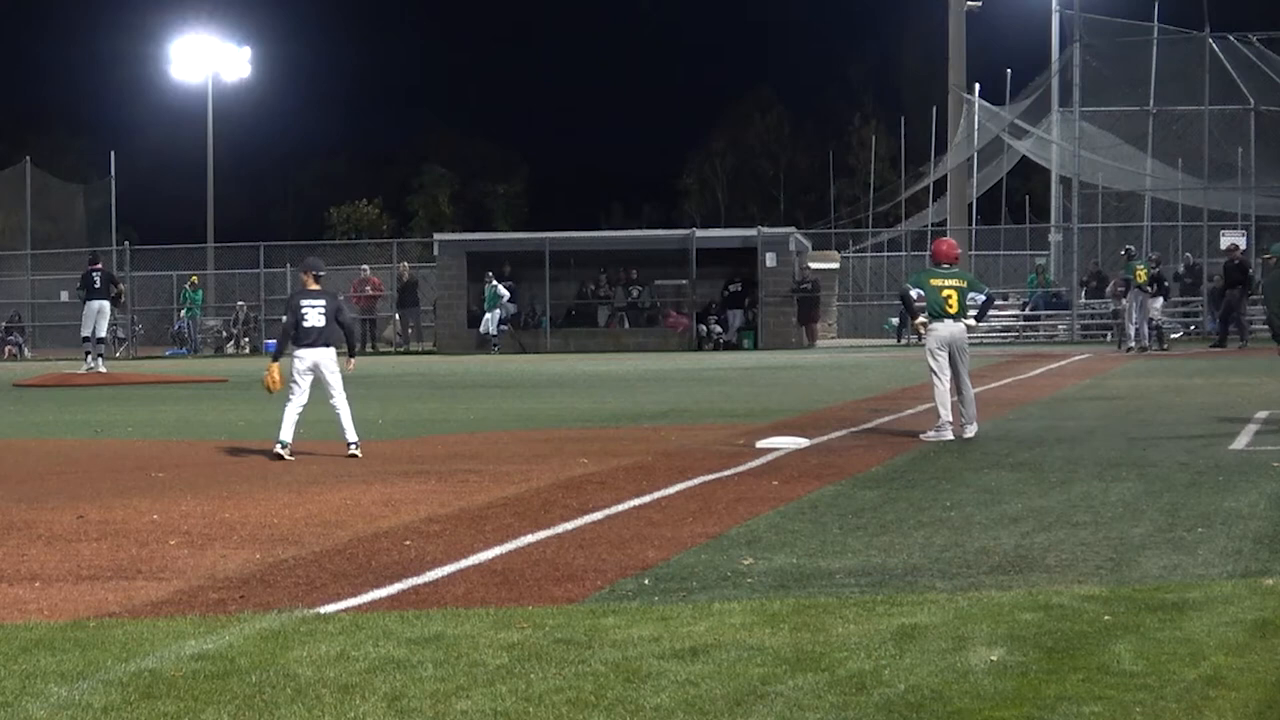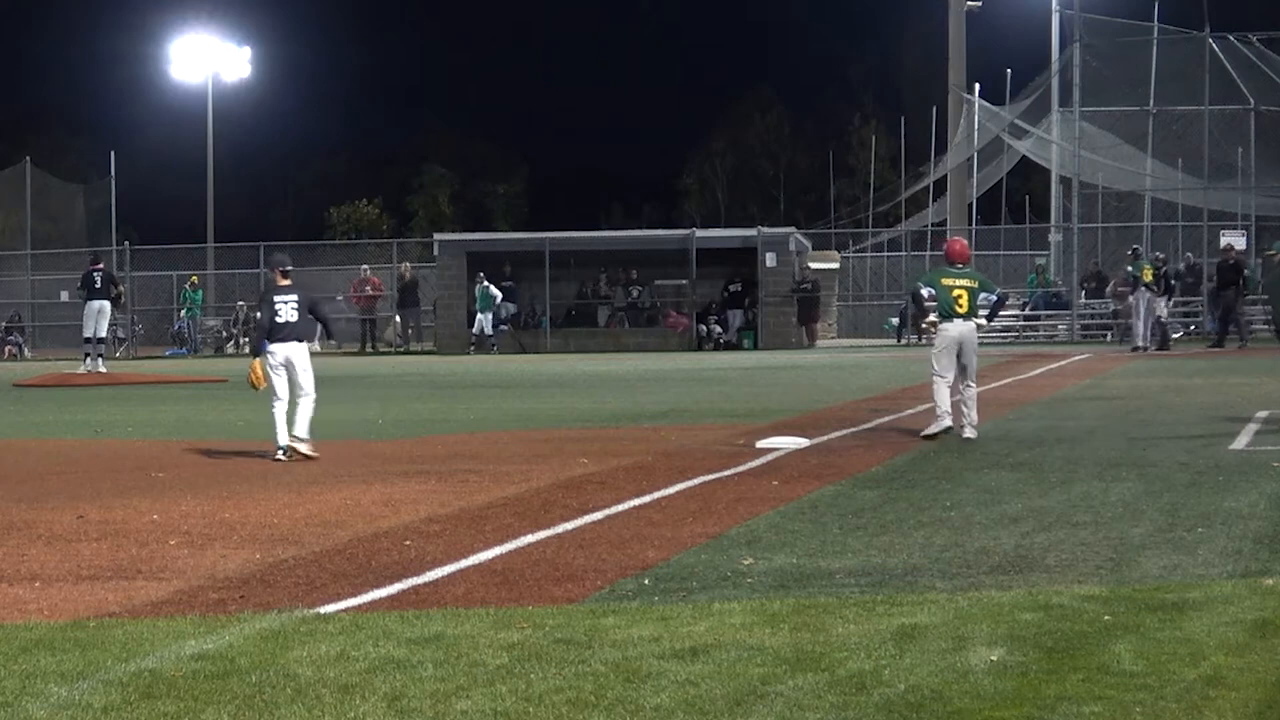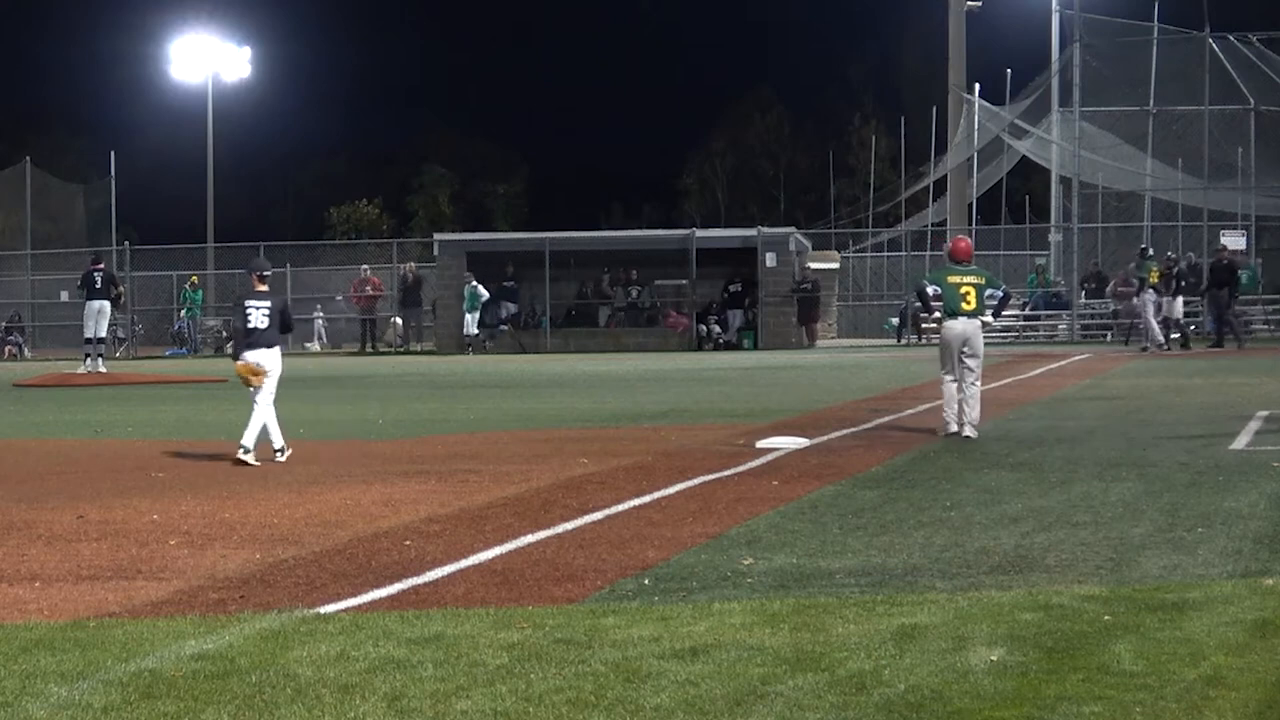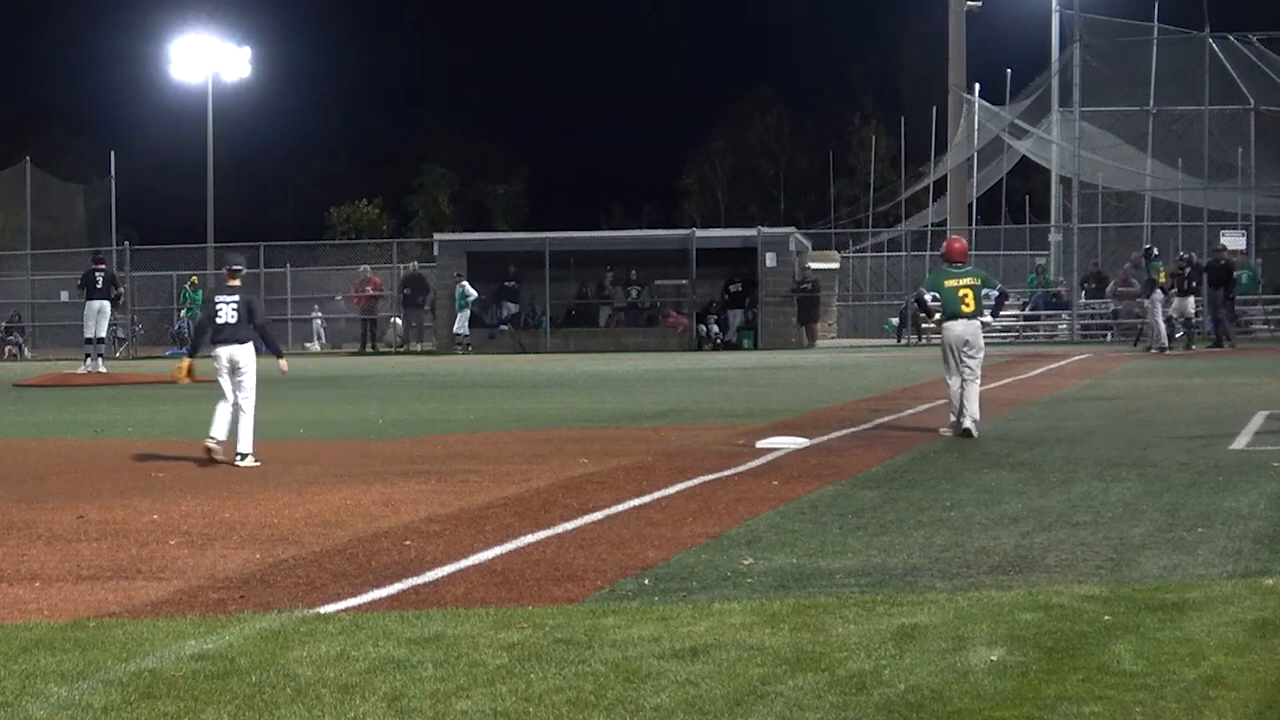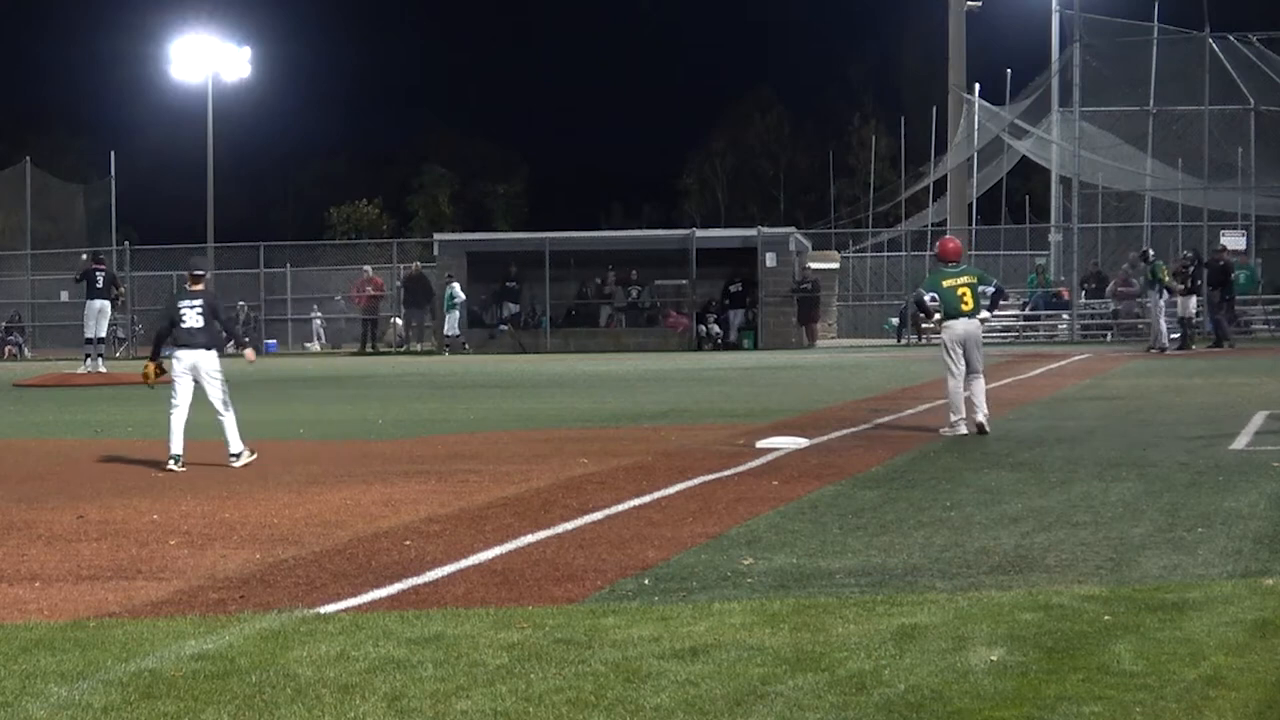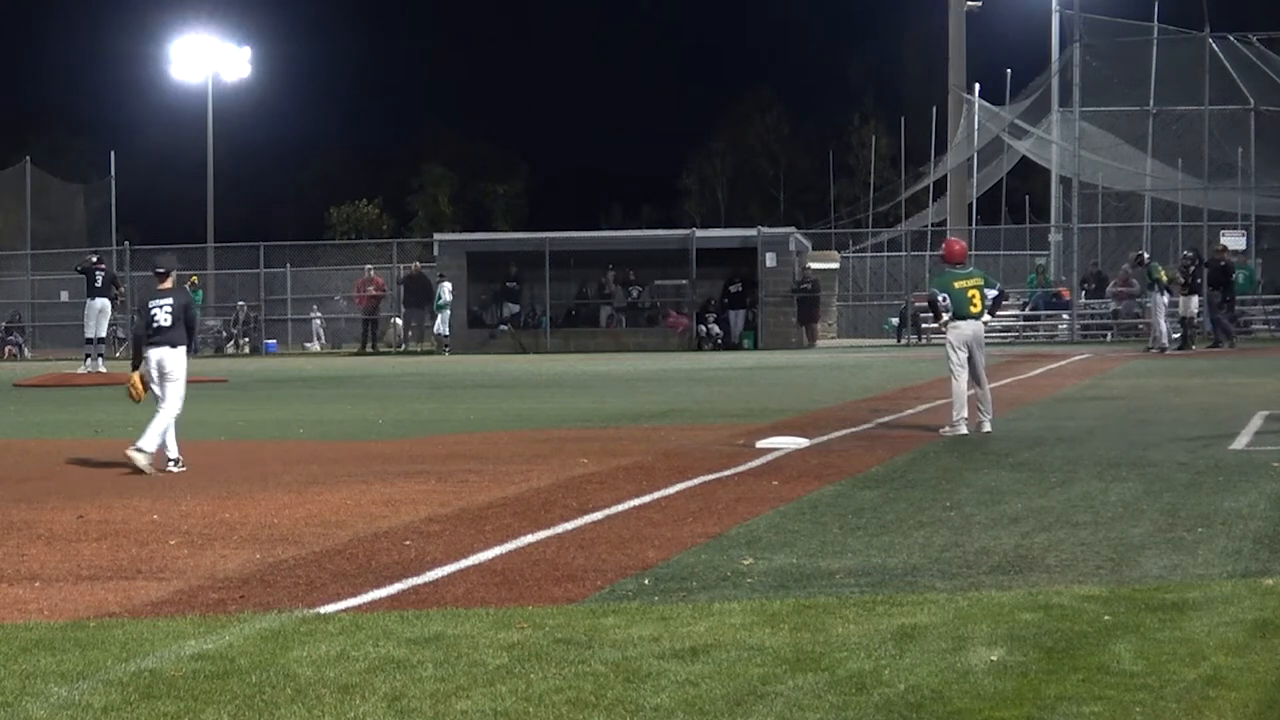
dt=0.3s
person 1, frame 1
left shoulder: (295, 299)
right shoulder: (331, 299)
left elbow: (286, 331)
right elbow: (347, 326)
left wrist: (275, 359)
right wrist: (351, 353)
left hip: (302, 355)
right hip: (326, 354)
left knee: (295, 401)
right knee: (339, 400)
left ankle: (283, 443)
right ankle: (353, 444)
person 1, frame 2
left shoulder: (268, 296)
right shoulder: (303, 295)
left elbow: (262, 326)
right elbow: (322, 317)
left wrist: (255, 355)
right wrist: (330, 337)
left hip: (275, 350)
right hip: (298, 349)
left knee: (280, 400)
right knee: (306, 396)
left ankle: (282, 447)
right ankle: (299, 438)
person 1, frame 3
left shoulder: (244, 301)
right shoulder: (278, 301)
left elbow: (237, 330)
right elbow: (288, 327)
left wrist: (237, 358)
left hip: (248, 355)
right hip: (270, 354)
left knee: (264, 401)
right knee: (263, 403)
left ankle: (279, 447)
right ankle: (246, 448)
person 1, frame 4
left shoulder: (215, 296)
right shoulder: (248, 297)
left elbow: (202, 327)
right elbow: (261, 327)
left wrist: (190, 356)
right wrist: (279, 355)
left hip: (220, 351)
right hip: (243, 350)
left knee: (227, 399)
right knee: (245, 402)
left ankle: (215, 438)
right ankle: (243, 454)
person 1, frame 5
left shoulder: (177, 301)
right shoulder: (211, 299)
left elbow: (162, 331)
right elbow: (226, 324)
left wrist: (153, 358)
right wrist: (244, 346)
left hip: (181, 356)
right hip: (205, 356)
left knee: (179, 407)
right knee: (223, 406)
left ankle: (175, 457)
right ankle: (237, 453)
person 1, frame 6
left shoulder: (147, 301)
right shoulder: (183, 297)
left elbow: (139, 335)
right elbow: (191, 328)
left wrist: (135, 368)
right wrist: (185, 348)
left hip: (152, 354)
right hip: (174, 353)
left knee: (164, 407)
right knee: (170, 408)
left ankle: (173, 458)
right ankle: (142, 448)
person 2, frame 1
left shoulder: (925, 276)
right shoulder: (964, 278)
left elbow: (905, 294)
right elbow: (989, 298)
left wrist: (915, 317)
right wrist: (976, 319)
left hip: (936, 330)
right hip: (959, 329)
left knee: (941, 380)
right knee: (963, 380)
left ankle: (944, 427)
right ankle: (969, 425)
person 2, frame 2
left shoulder: (937, 275)
right shoulder: (976, 278)
left elbow: (916, 293)
right elbow: (1000, 298)
left wrist: (926, 316)
right wrist: (986, 320)
left hip: (946, 329)
right hip: (969, 329)
left knee: (942, 377)
right knee: (969, 381)
left ankle: (943, 417)
right ankle: (970, 427)
person 2, frame 3
left shoulder: (943, 273)
right shoulder: (982, 275)
left elbow: (921, 289)
right elbow: (1005, 294)
left wrist: (932, 311)
right wrist: (993, 316)
left hip: (951, 327)
right hip: (974, 327)
left knee: (950, 377)
right knee: (972, 379)
left ankle: (951, 423)
right ankle: (969, 426)
person 2, frame 4
left shoulder: (939, 276)
right shoulder: (978, 275)
left elbow: (920, 297)
right elbow: (1002, 293)
left wrist: (933, 316)
right wrist: (991, 316)
left hip: (951, 328)
right hip: (974, 328)
left knee: (954, 378)
right knee: (972, 378)
left ankle: (956, 423)
right ankle: (969, 420)
person 2, frame 5
left shoulder: (936, 276)
right shoulder: (973, 272)
left elbow: (919, 299)
right elbow: (999, 289)
left wrist: (933, 316)
right wrist: (988, 311)
left hip: (951, 327)
right hip: (973, 326)
left knee: (955, 377)
right knee: (976, 374)
left ankle: (958, 423)
right ankle: (981, 414)
person 2, frame 6
left shoulder: (945, 277)
right shoulder: (978, 275)
left elbow: (933, 299)
right elbow: (1000, 292)
left wrist: (940, 318)
right wrist: (989, 315)
left hip: (957, 328)
right hip: (978, 327)
left knee: (959, 376)
right knee: (980, 376)
left ankle: (959, 423)
right ankle: (986, 421)
